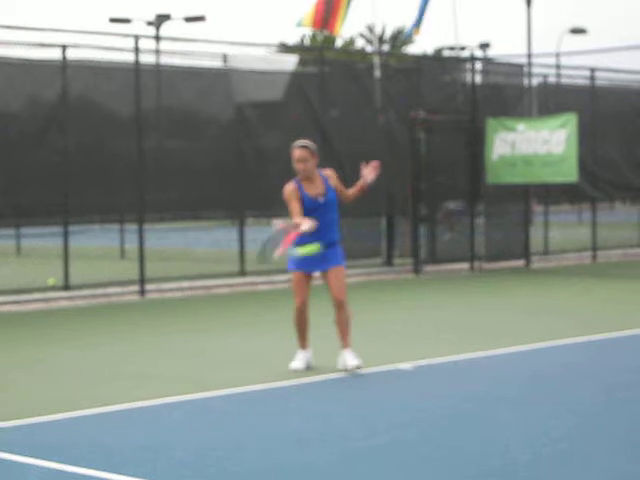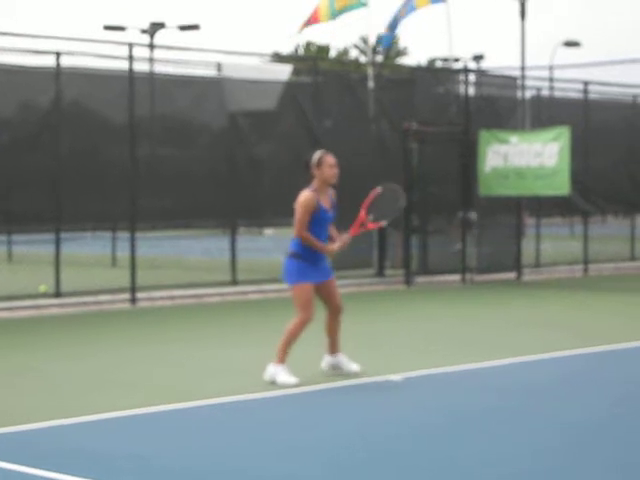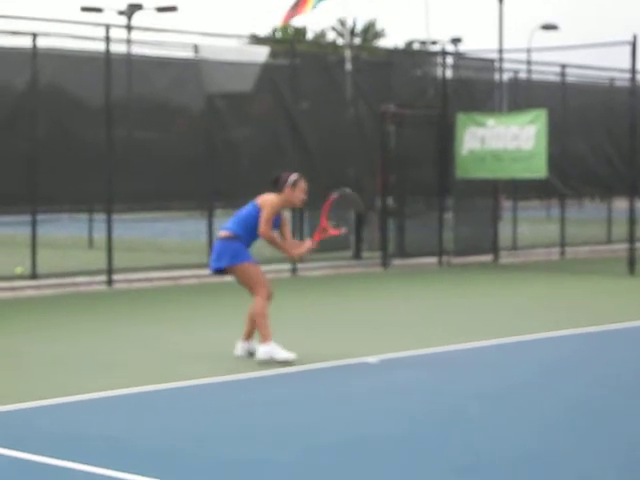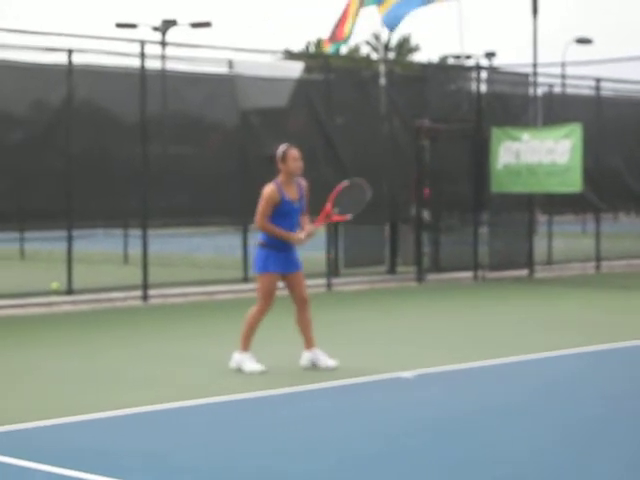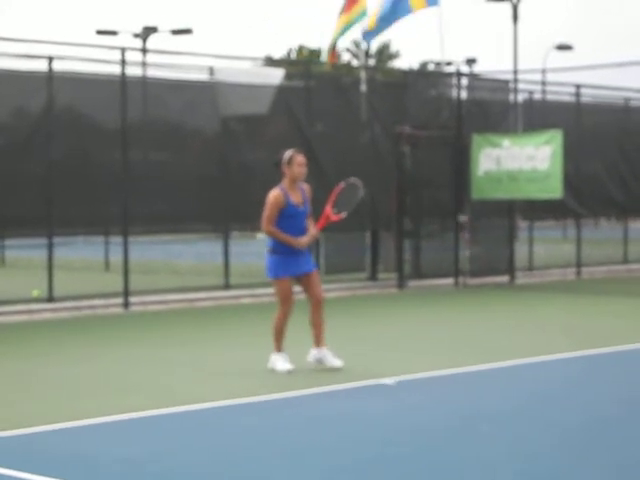
dt=1s
person 1, frame 1
left shoulder: (329, 175)
right shoulder: (291, 189)
left elbow: (346, 197)
right elbow: (297, 218)
left wrist: (365, 182)
right wrist: (304, 222)
left hip: (331, 249)
right hip: (304, 252)
left knee: (339, 299)
right knee: (300, 305)
left ankle: (346, 353)
right ankle: (304, 352)
person 1, frame 2
left shoulder: (331, 194)
right shoulder: (307, 197)
right elbow: (299, 233)
left wrist: (338, 238)
right wrist: (326, 248)
left hip: (319, 262)
right hip: (301, 263)
left knee: (336, 308)
right knee: (305, 316)
left ankle: (333, 357)
right ankle: (276, 367)
person 1, frame 3
left shoulder: (281, 216)
right shoulder: (272, 200)
left elbow: (288, 243)
right elbow: (263, 232)
left wrist: (303, 246)
right wrist: (290, 251)
left hip: (233, 248)
right hip: (230, 245)
left knee: (265, 293)
right knee: (261, 293)
left ankle: (246, 342)
right ankle: (267, 345)
person 1, frame 4
left shoulder: (302, 185)
right shoulder: (272, 190)
right elbow: (260, 223)
left wrist: (306, 228)
right wrist: (290, 236)
left hip: (289, 253)
right hip: (270, 252)
left knee: (302, 300)
right knee: (264, 304)
left ankle: (311, 352)
right ankle: (242, 354)
person 1, frame 5
left shoulder: (306, 189)
right shoulder: (277, 195)
right elbow: (267, 227)
left wrist: (312, 231)
right wrist: (295, 241)
left hip: (303, 255)
right hip: (281, 257)
left knee: (318, 300)
right knee: (286, 307)
left ankle: (319, 351)
right ankle: (277, 355)
